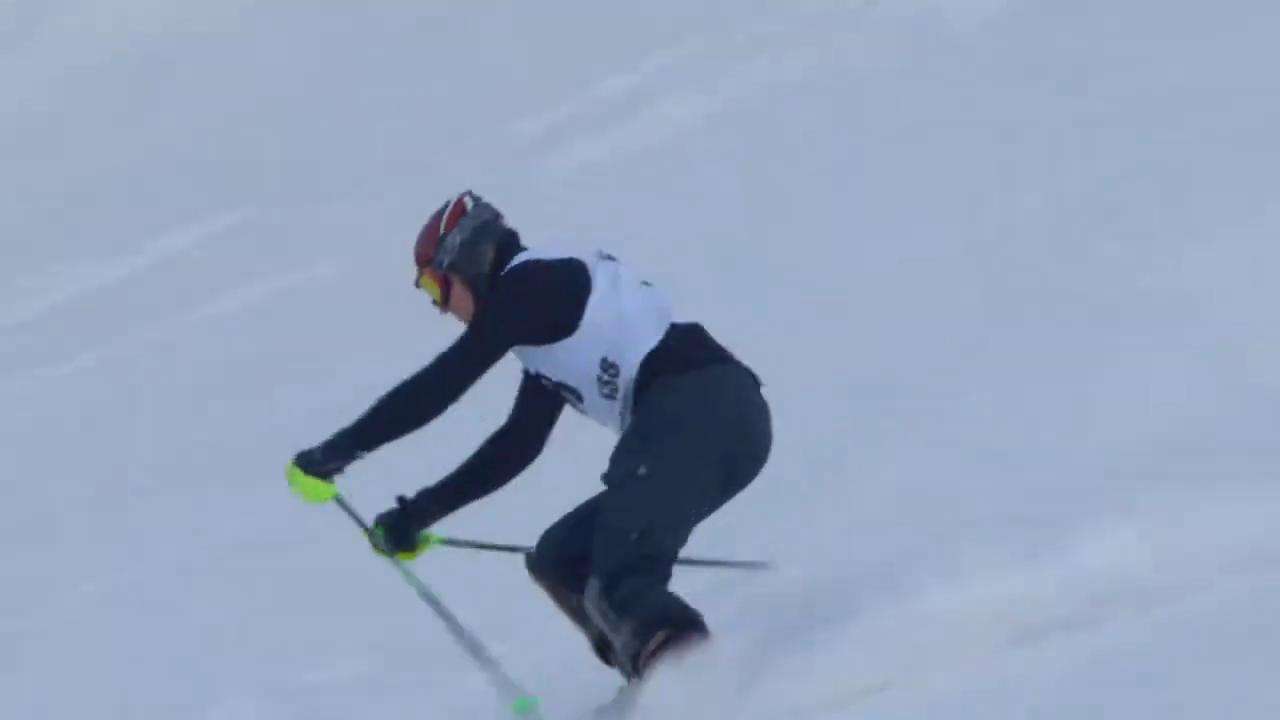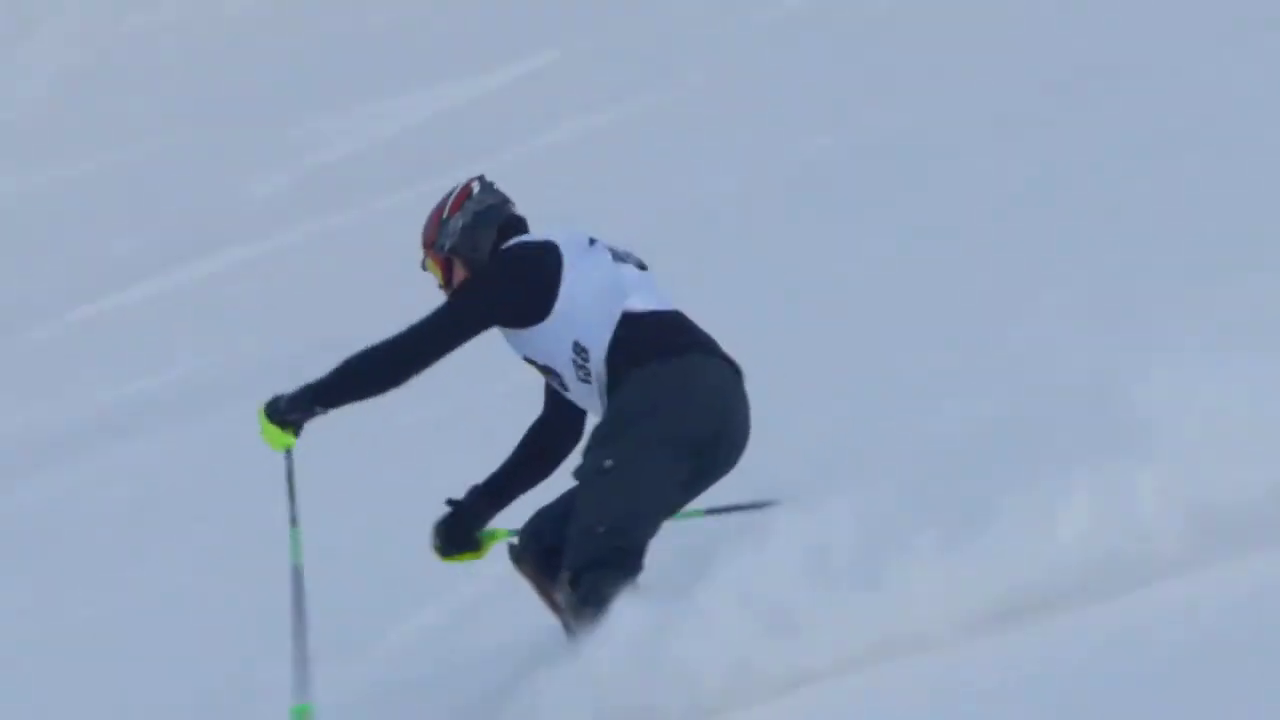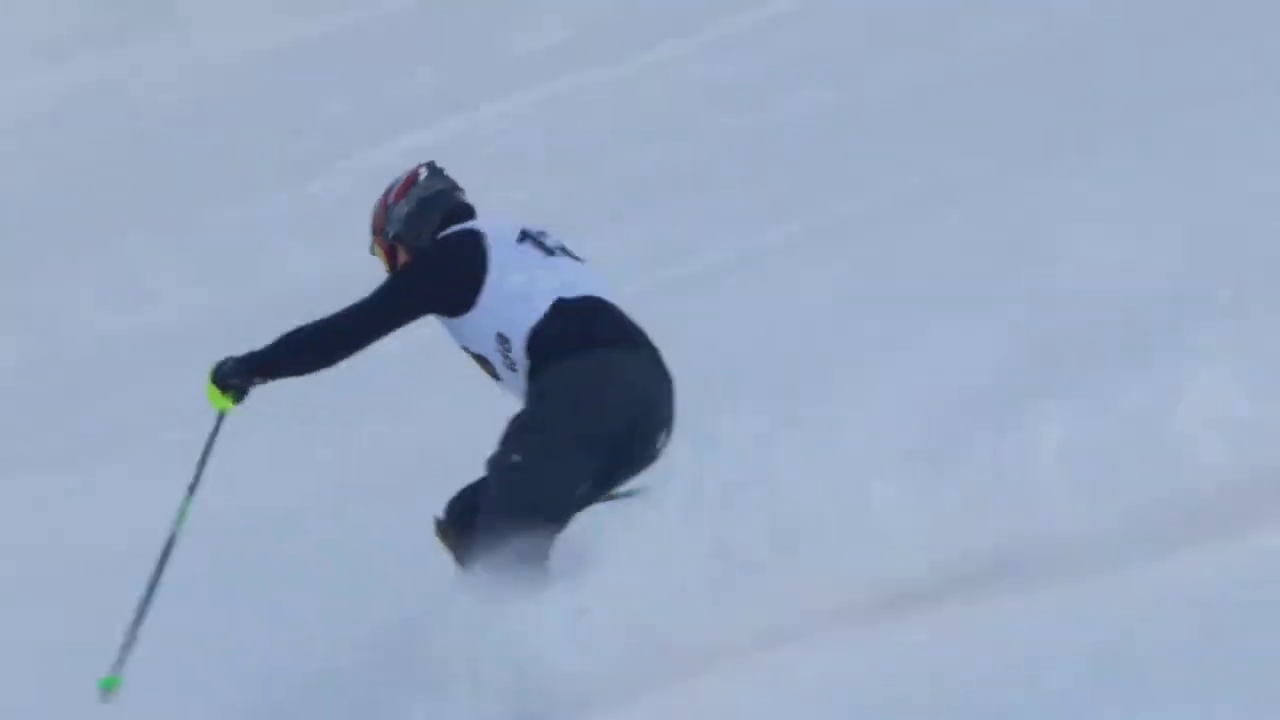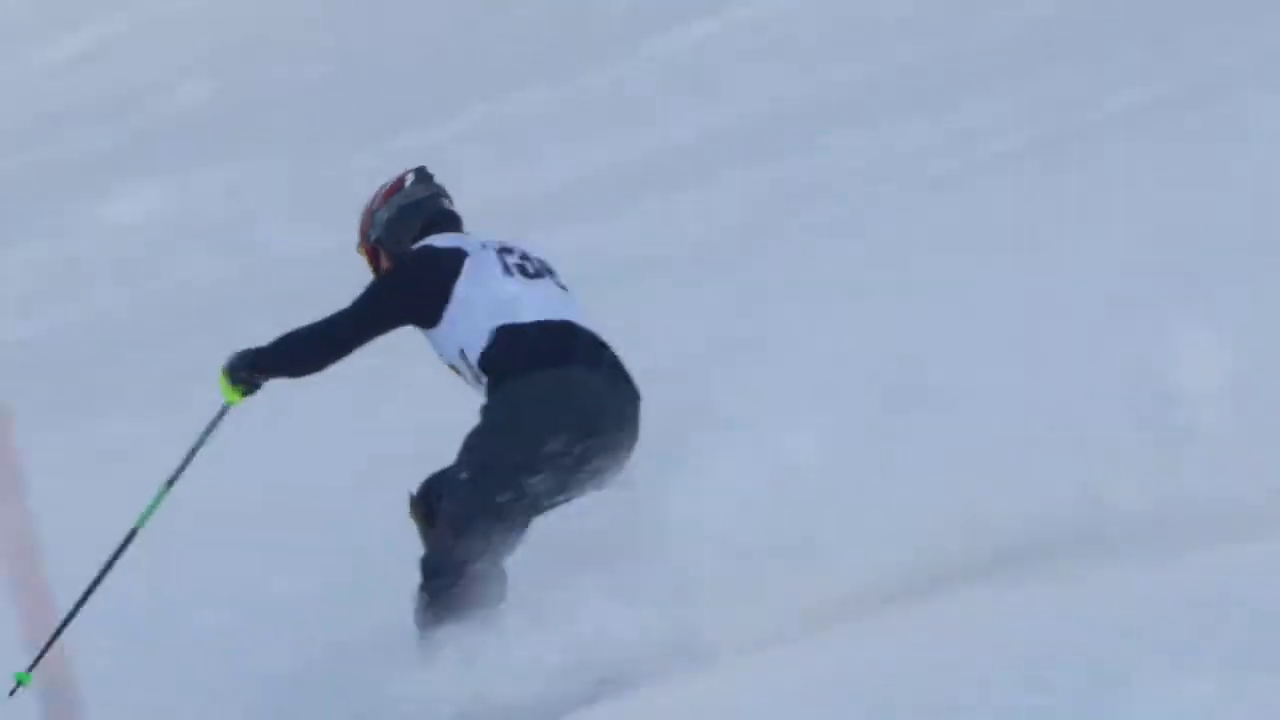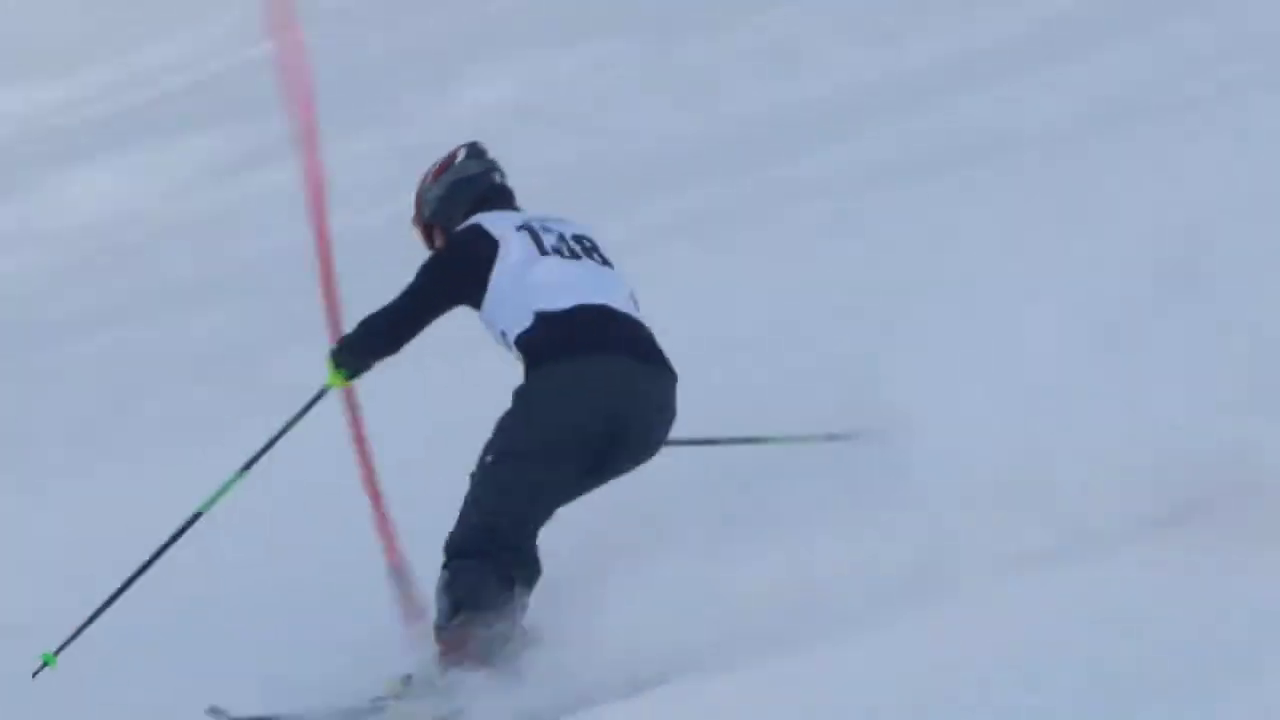
dt=0.1s
person 1, frame 1
left shoulder: (527, 283)
right shoulder: (550, 308)
left elbow: (446, 379)
right elbow: (518, 446)
left wrist: (335, 451)
right wrist: (419, 512)
left hip: (693, 407)
left knee: (622, 586)
right knee: (560, 563)
person 1, frame 2
left shoulder: (517, 267)
left elbow: (414, 347)
right elbow: (557, 429)
left wrist: (306, 400)
right wrist: (477, 506)
left hip: (662, 398)
left knee: (592, 577)
right knee: (543, 549)
person 1, frame 3
left shoulder: (450, 256)
right shoulder: (509, 261)
left elbow: (349, 329)
left wrist: (249, 368)
left hip: (585, 388)
left knee: (495, 555)
person 1, frame 4
left shoulder: (427, 263)
right shoulder: (506, 258)
left elbow: (331, 337)
left wrist: (250, 366)
left hip: (539, 402)
right hip: (615, 412)
left knee: (457, 567)
right knee: (440, 507)
person 1, frame 5
left shoulder: (470, 241)
right shoulder: (571, 235)
left elbow: (392, 324)
left wrist: (347, 356)
left hip: (574, 383)
right hip: (654, 399)
left knee: (480, 544)
right ankle: (496, 627)
